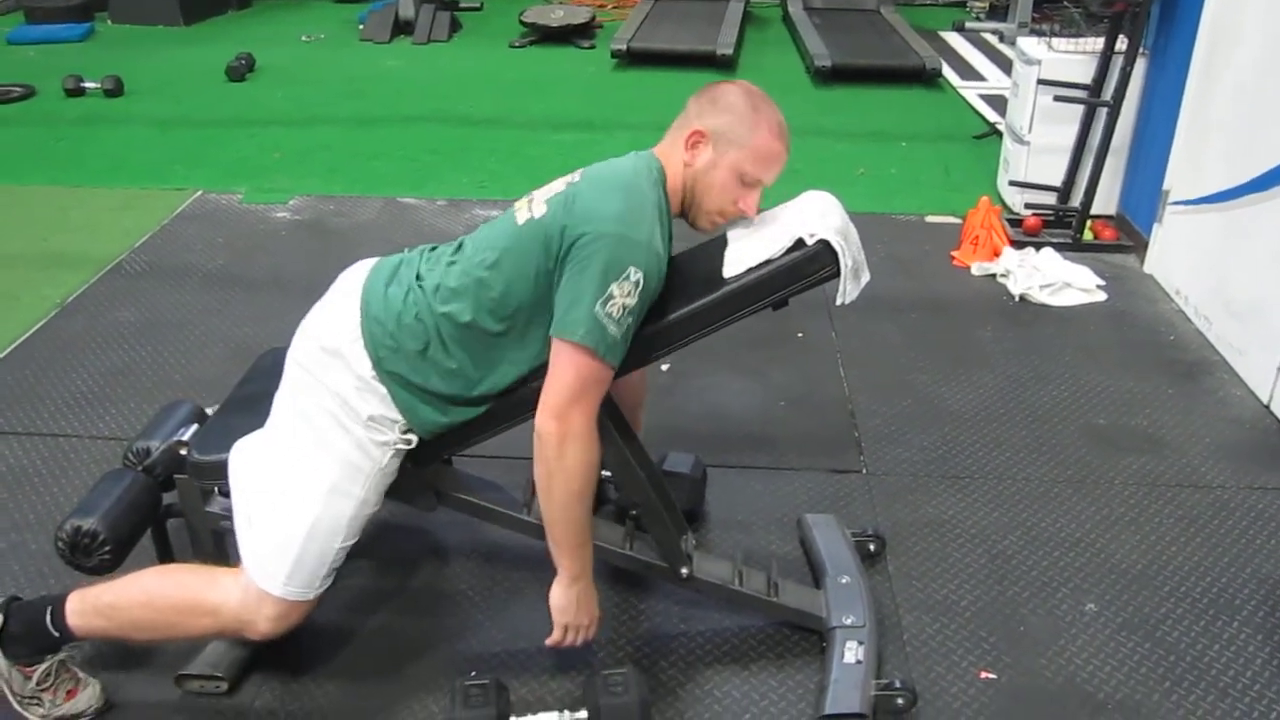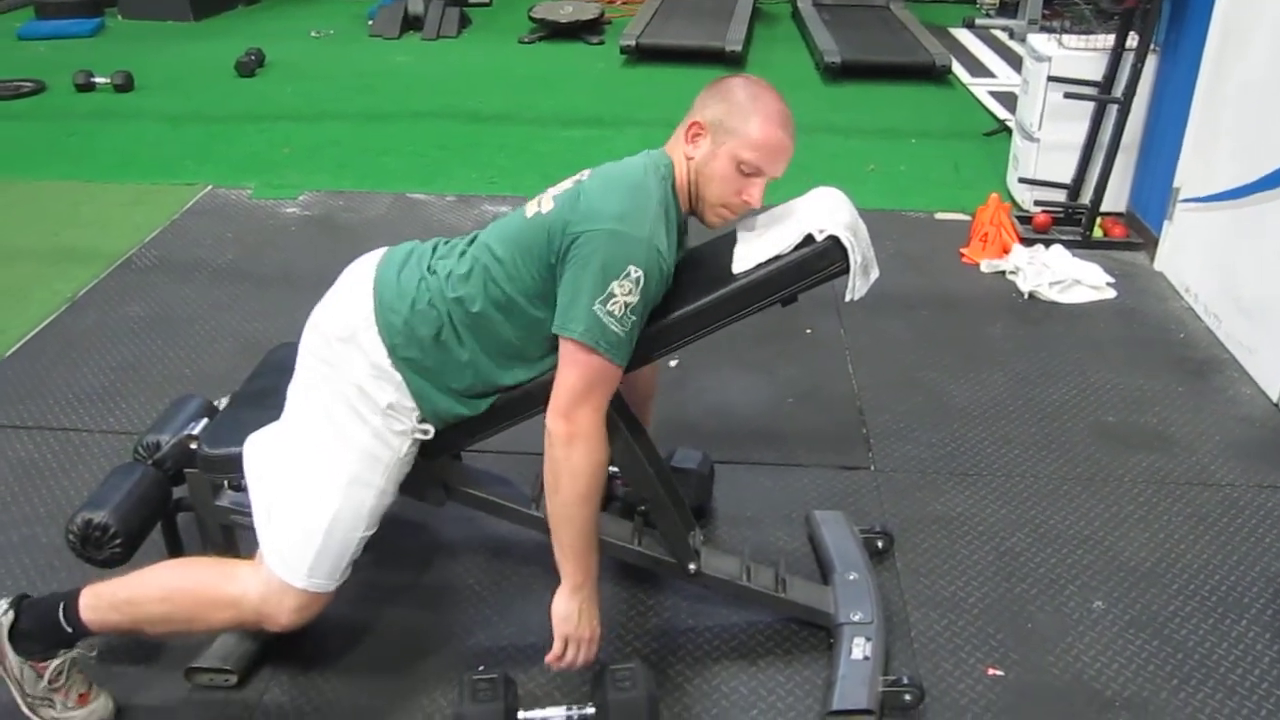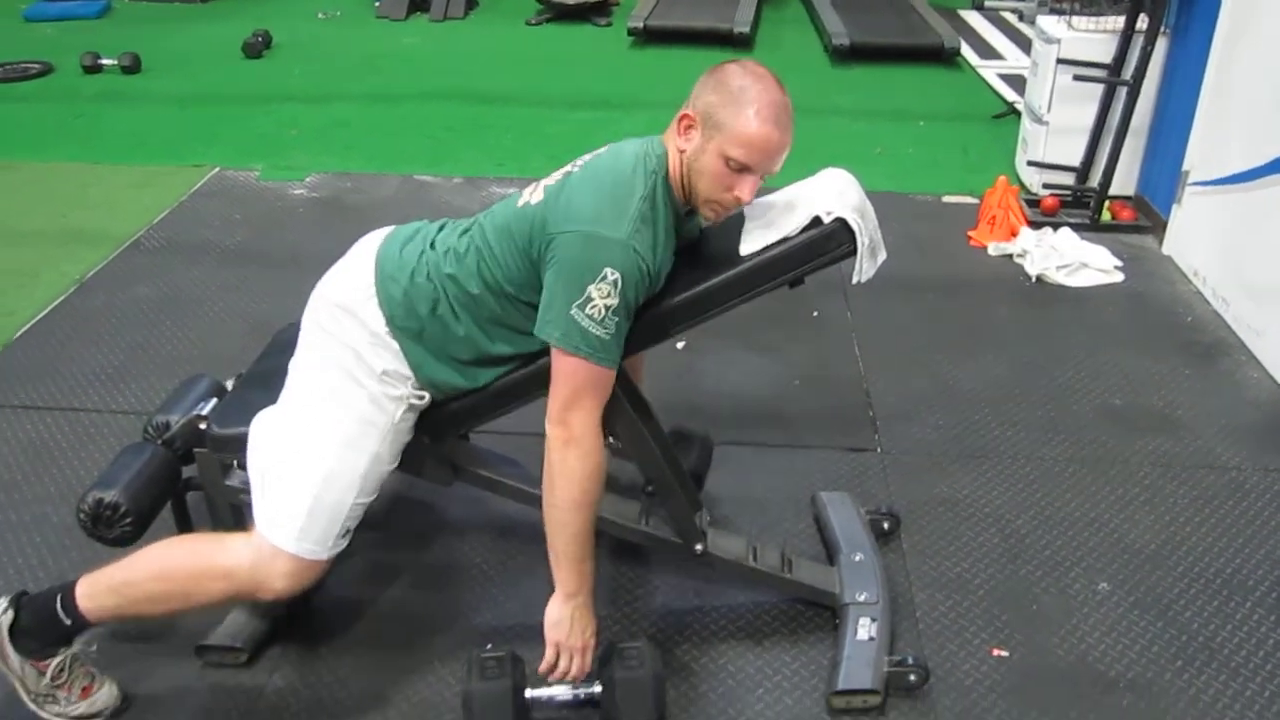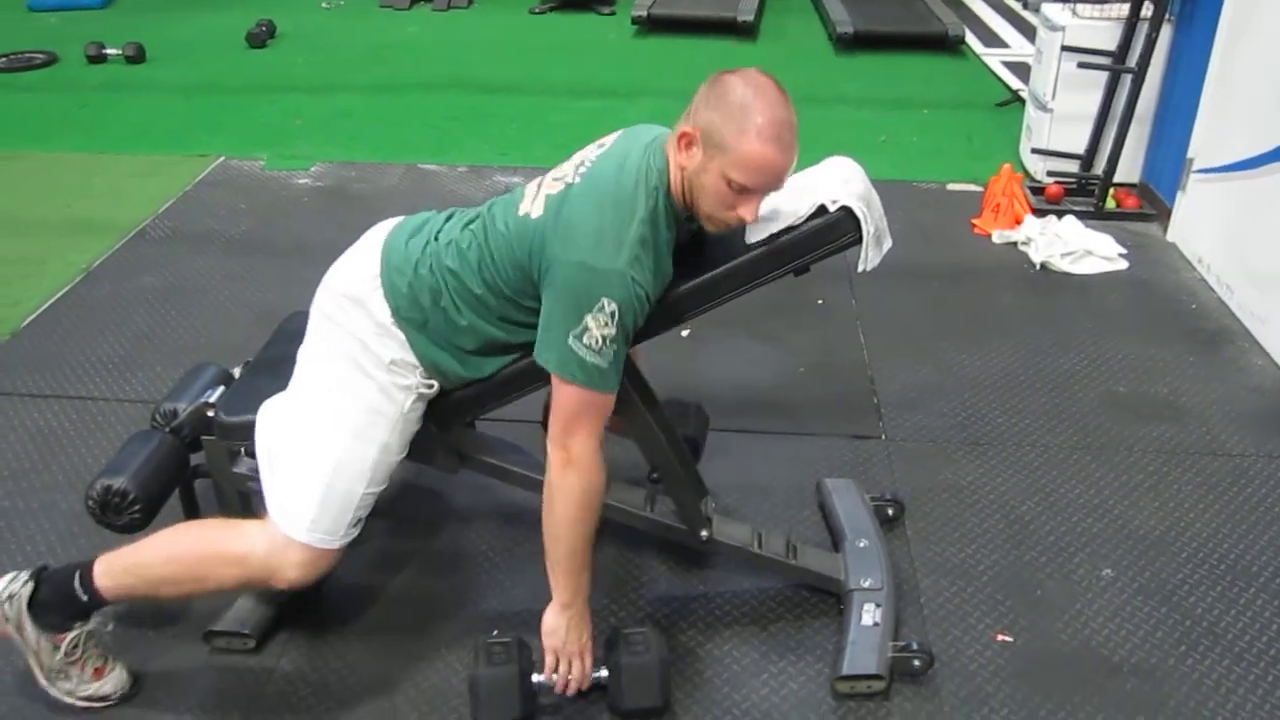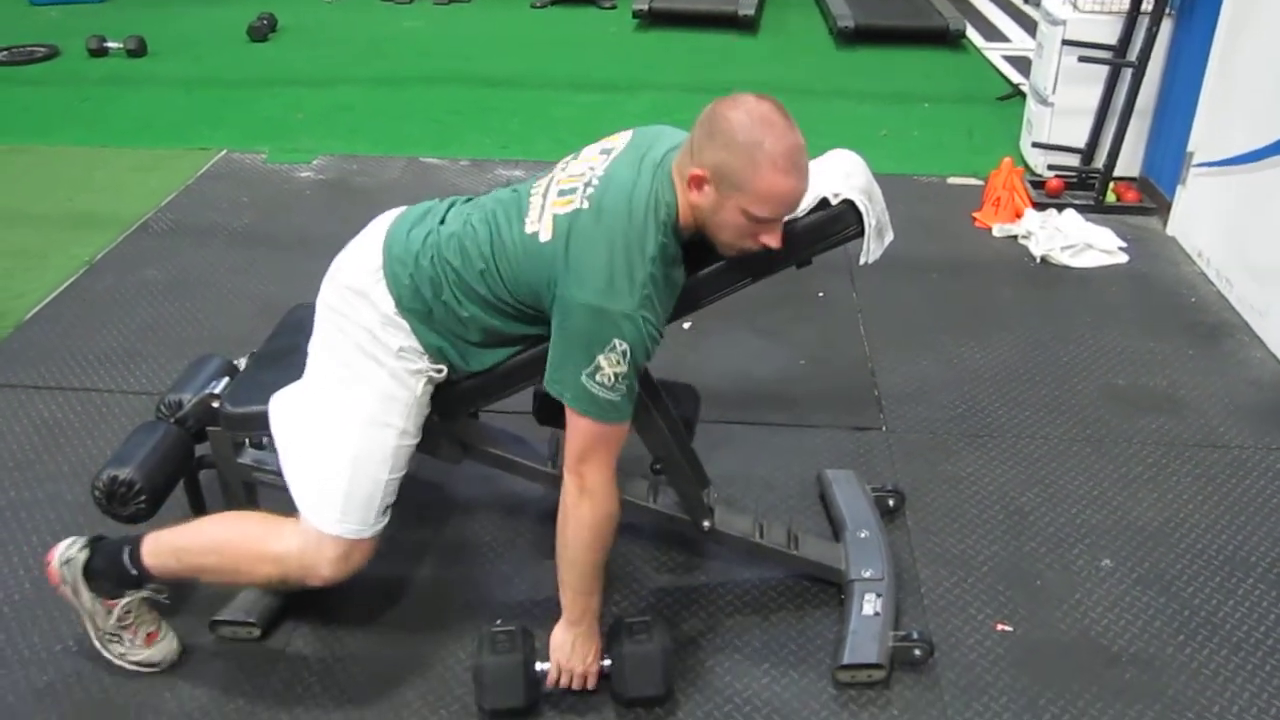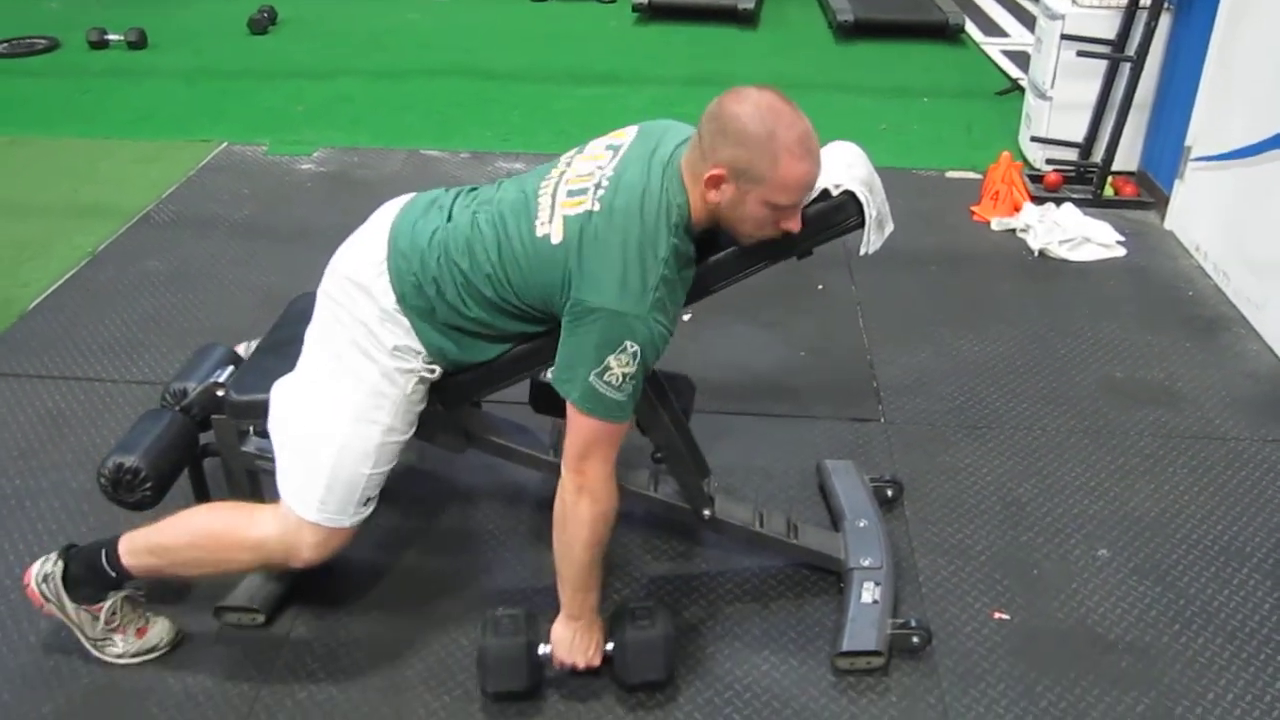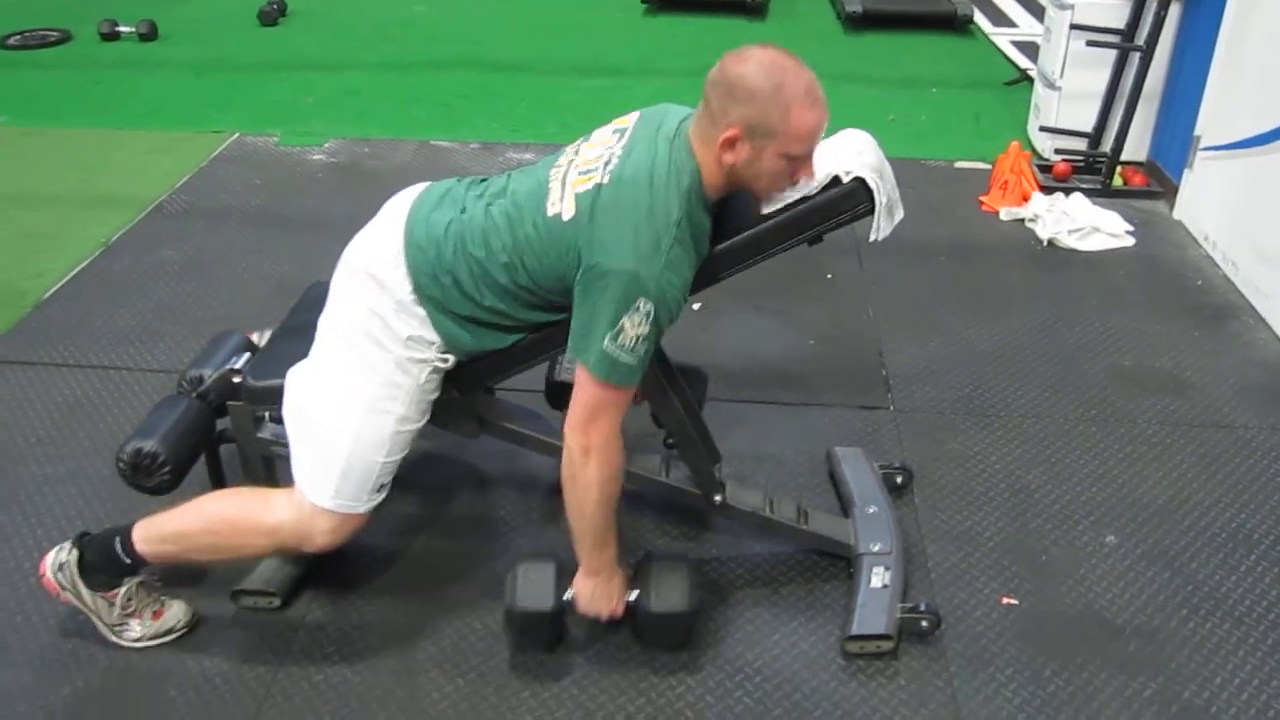
dt=0.2s
person 1, frame 1
left shoulder: (631, 185)
right shoulder: (627, 237)
left elbow: (621, 350)
right elbow: (562, 424)
right wrist: (574, 578)
left hip: (383, 301)
right hip: (369, 377)
right knee: (266, 607)
person 1, frame 2
left shoulder: (652, 186)
right shoulder: (630, 236)
left elbow: (631, 345)
right elbow: (572, 426)
right wrist: (577, 589)
left hip: (399, 293)
right hip: (381, 361)
right knee: (285, 598)
person 1, frame 3
left shoulder: (652, 165)
right shoulder: (610, 236)
left elbow: (624, 316)
right elbow: (571, 431)
right wrist: (573, 598)
left hip: (405, 270)
right hip: (381, 332)
right knee: (282, 566)
person 1, frame 4
left shoulder: (655, 146)
right shoulder: (606, 259)
right elbow: (573, 452)
left wrist: (620, 384)
right wrist: (569, 607)
left hip: (410, 257)
right hip: (386, 323)
right knee: (298, 554)
person 1, frame 5
left shoulder: (671, 144)
right shoulder: (617, 290)
right elbow: (588, 477)
right wrist: (578, 625)
left hip: (415, 243)
right hip: (393, 314)
right knee: (331, 552)
right ankle: (107, 566)
person 1, frame 6
left shoulder: (674, 139)
right shoulder: (633, 291)
right elbow: (586, 474)
right wrist: (578, 618)
left hip: (419, 228)
right hip: (396, 312)
right knee: (312, 536)
left ankle: (260, 358)
right ankle: (84, 573)
person 1, frame 7
left shoulder: (671, 123)
right shoulder: (646, 255)
right elbow: (590, 438)
left wrist: (626, 361)
right wrist: (597, 569)
left hip: (431, 219)
right hip: (410, 304)
right knee: (322, 521)
right ankle: (98, 562)
